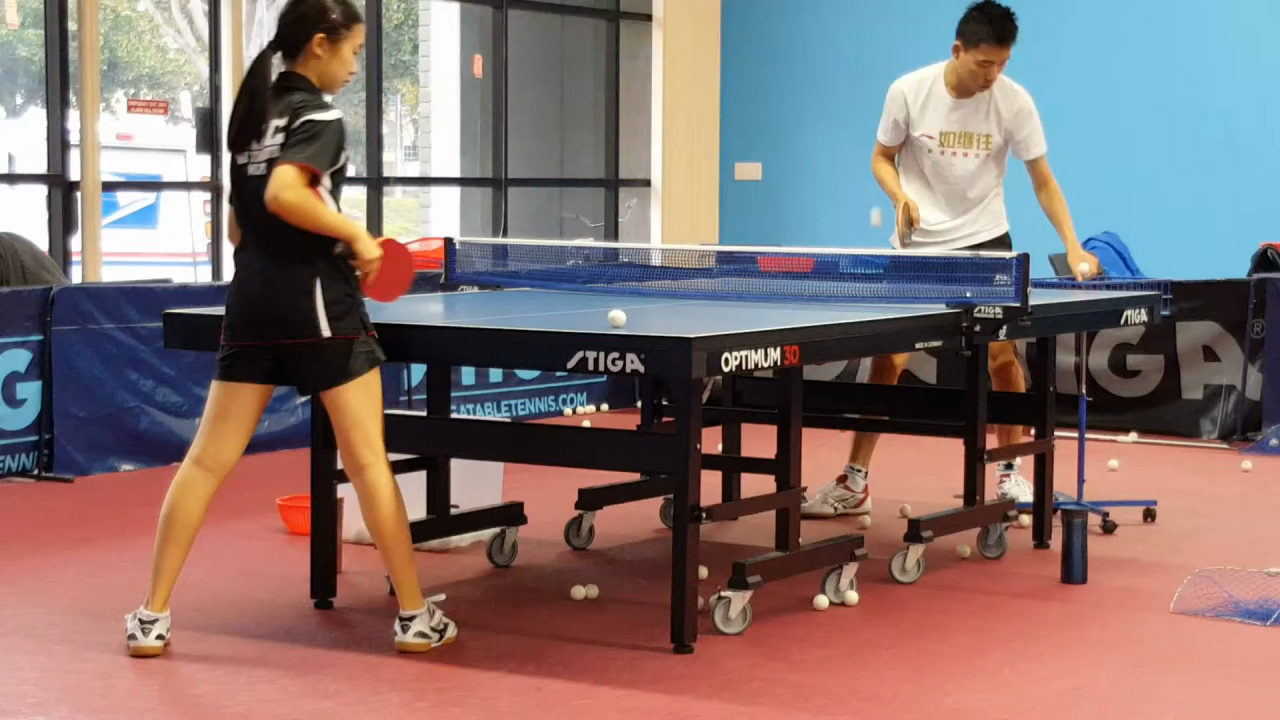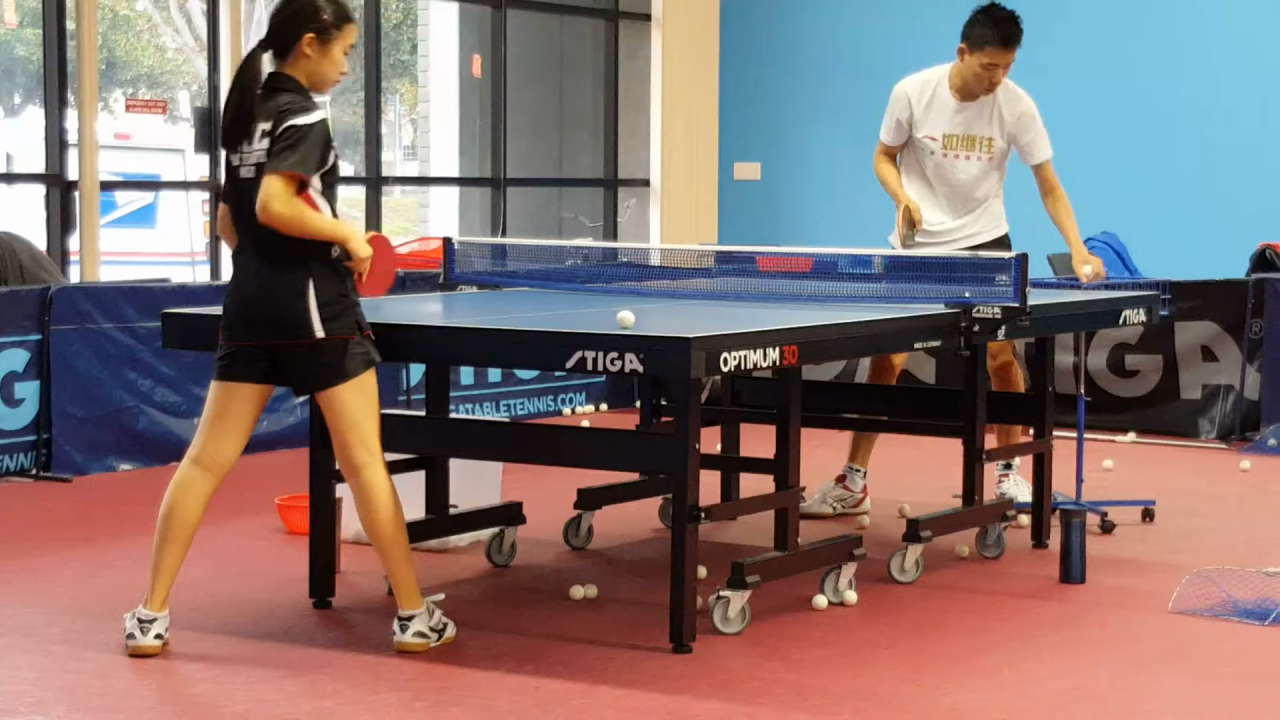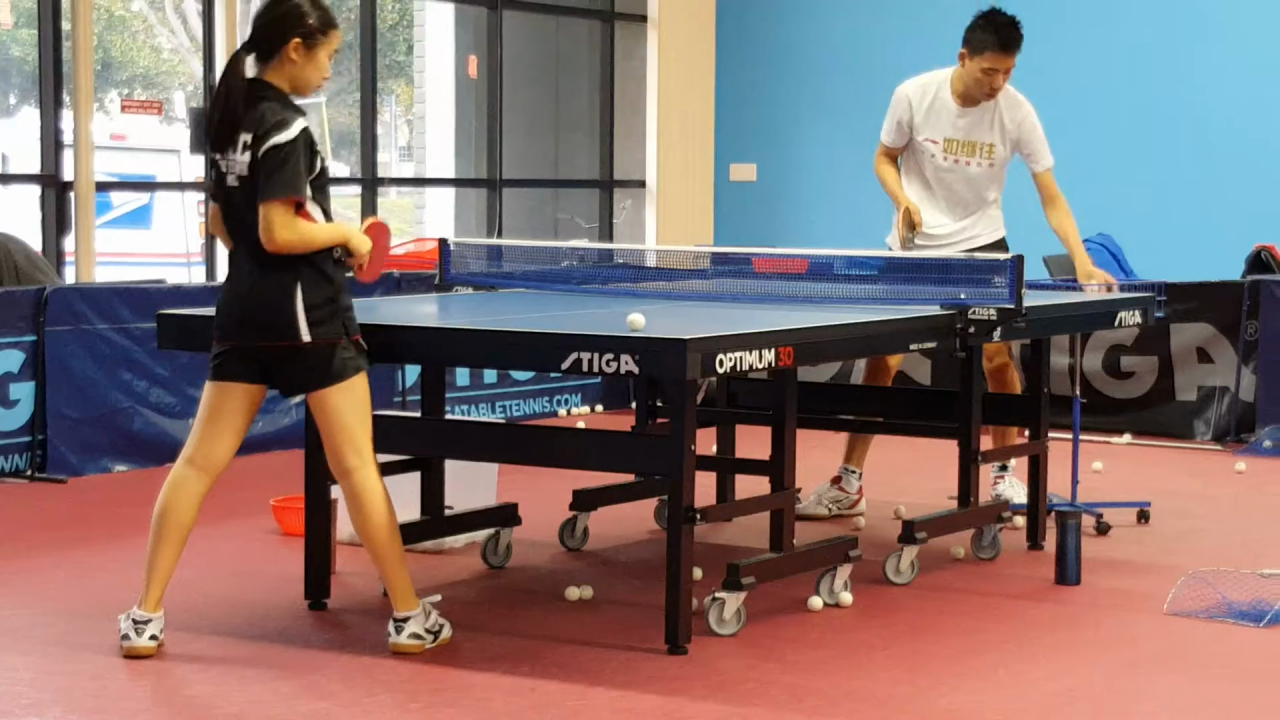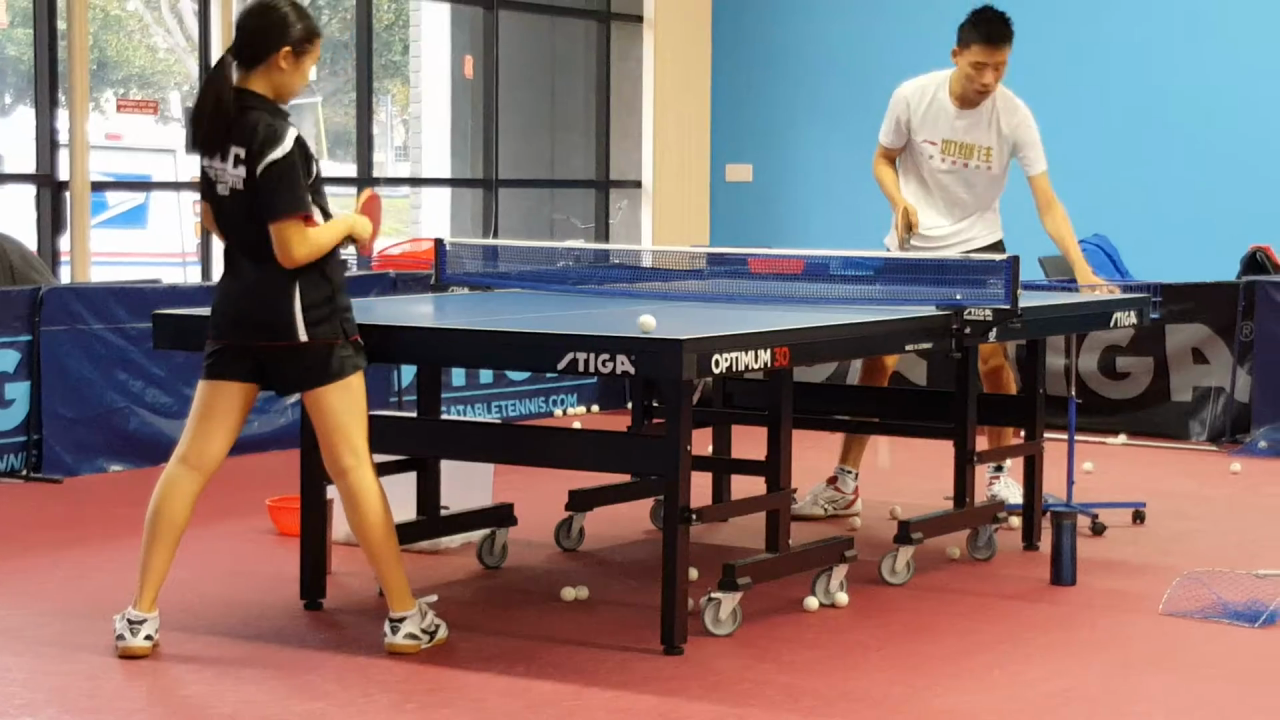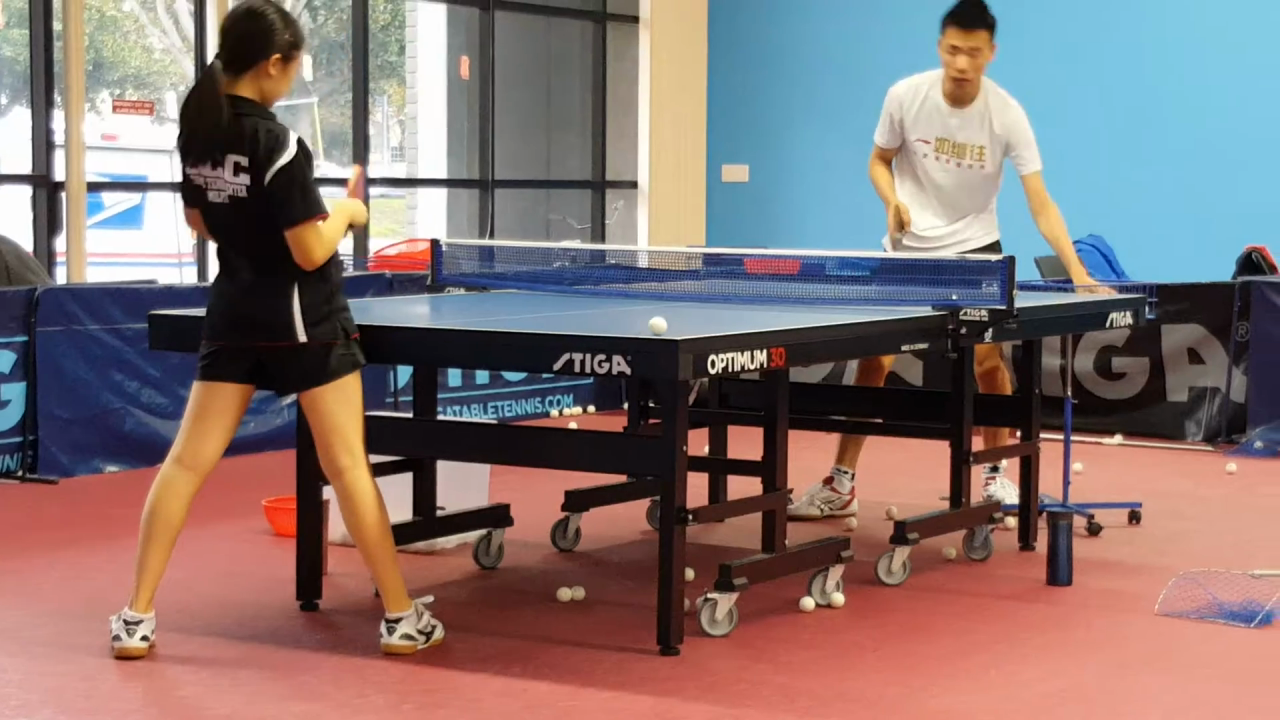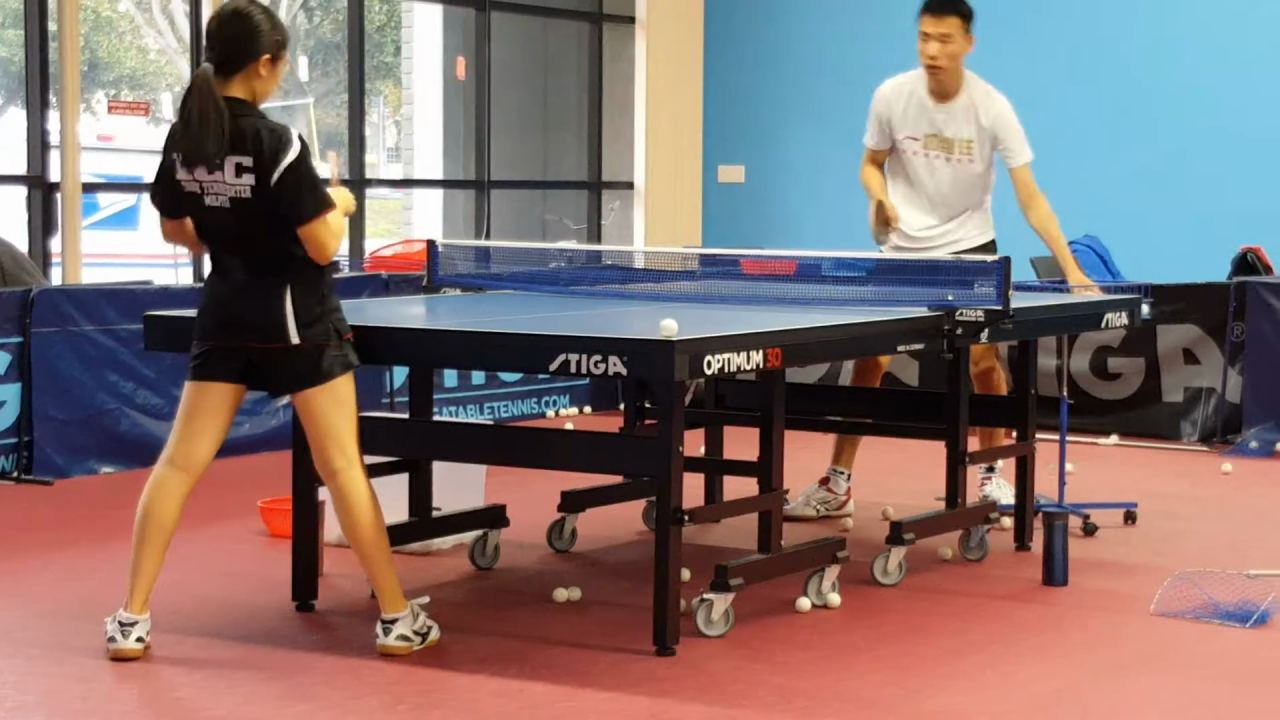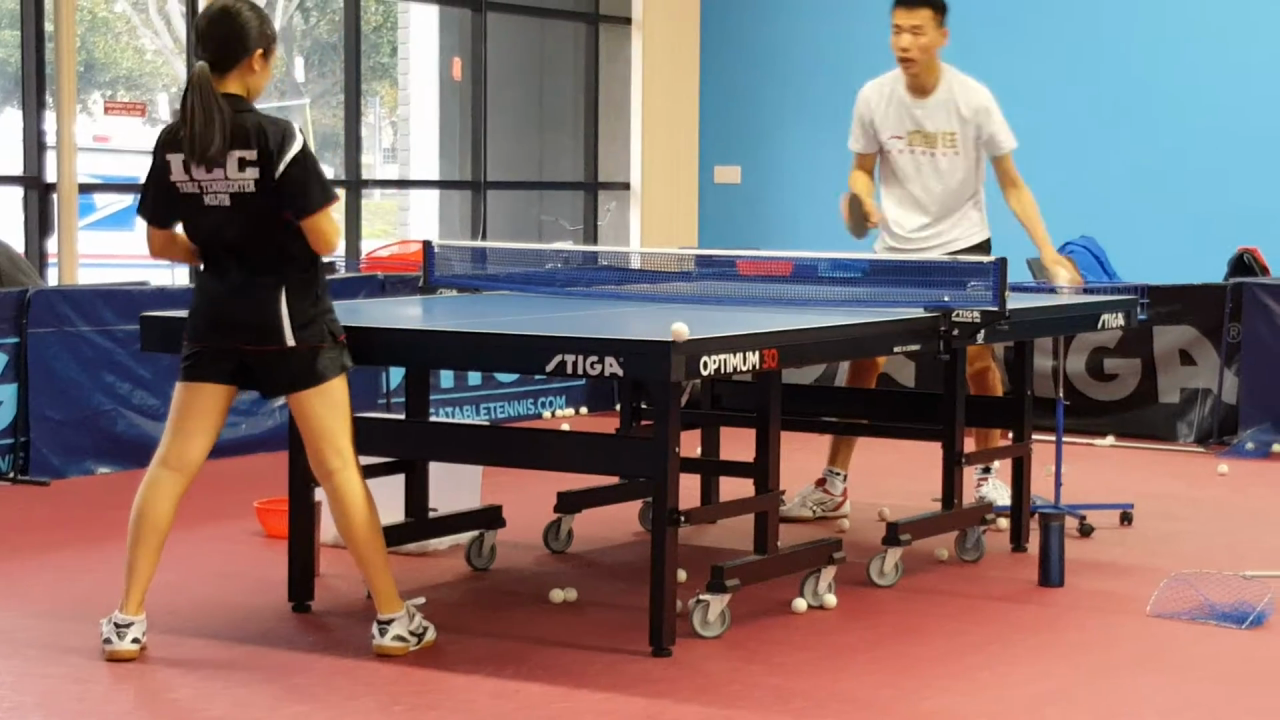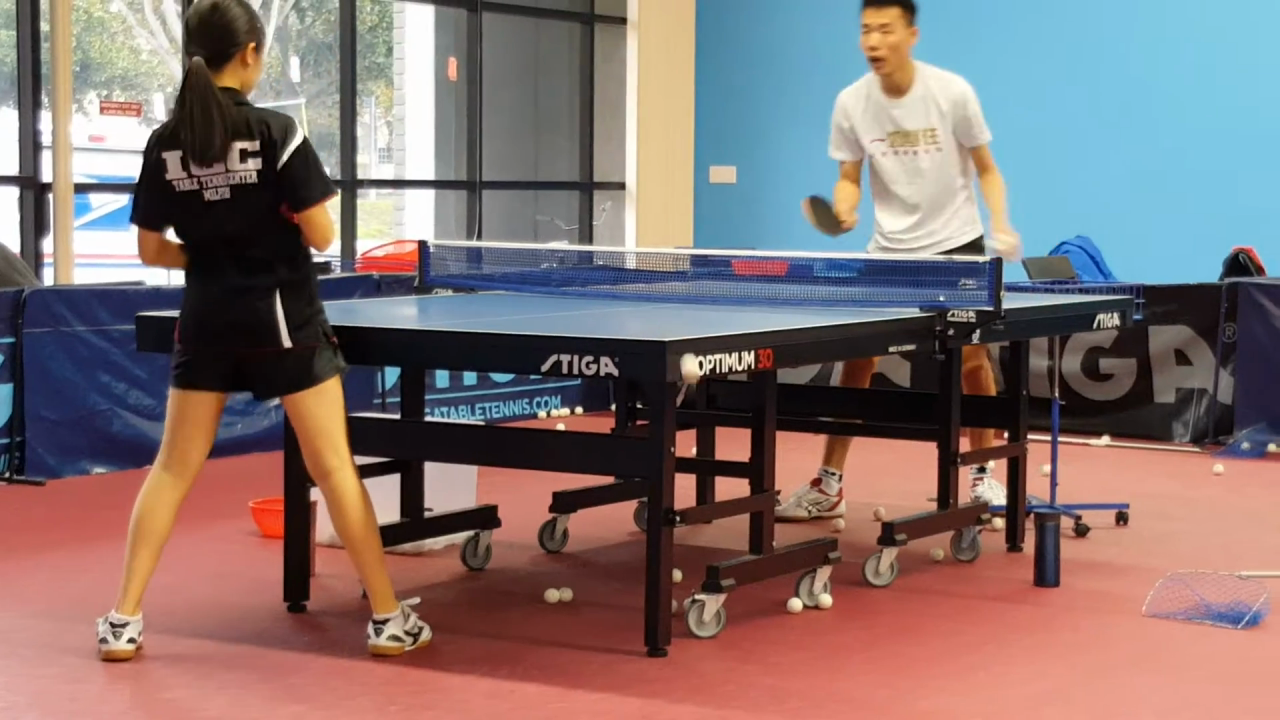
dt=0.1s
person 1, frame 1
left shoulder: (253, 115)
right shoulder: (317, 115)
right elbow: (282, 194)
right wrist: (354, 233)
left hip: (251, 307)
right hip: (319, 308)
left knee: (207, 461)
right knee: (369, 462)
left ankle: (150, 616)
right ankle: (415, 615)
person 1, frame 2
left shoulder: (245, 116)
right shoulder: (304, 115)
right elbow: (272, 205)
right wrist: (347, 235)
left hip: (248, 307)
right hip: (316, 308)
left knee: (206, 461)
right knee: (365, 463)
left ankle: (149, 615)
right ankle: (413, 614)
person 1, frame 3
left shoulder: (230, 118)
right shoulder: (285, 125)
right elbow: (280, 235)
right wrist: (348, 235)
left hip: (242, 312)
right hip: (307, 314)
left knee: (199, 462)
right knee: (355, 465)
left ankle: (144, 616)
right ankle: (409, 616)
person 1, frame 4
left shoulder: (219, 123)
right shoulder: (277, 135)
right elbow: (293, 250)
right wrist: (350, 224)
left hip: (237, 311)
right hip: (305, 313)
left knee: (192, 460)
right knee: (351, 465)
left ankle: (139, 616)
right ankle: (405, 616)
person 1, frame 5
left shoulder: (197, 133)
right shoulder: (276, 143)
right elbow: (312, 253)
right wrist: (346, 215)
left hip: (232, 315)
right hip: (304, 316)
left knee: (187, 462)
right knee: (347, 466)
left ankle: (135, 618)
right ankle: (402, 617)
person 1, frame 6
left shoulder: (184, 139)
right shoulder: (276, 142)
left elbow: (176, 230)
right elbow: (324, 247)
right wrist: (338, 205)
left hip: (223, 315)
right hip: (296, 317)
left knee: (178, 463)
right knee: (341, 467)
left ankle: (130, 620)
right ankle: (397, 618)
person 1, frame 7
left shoulder: (173, 142)
right shoulder: (277, 137)
left elbow: (162, 245)
right elbow: (325, 241)
right wrist: (322, 205)
left hip: (214, 319)
right hip: (290, 318)
left knee: (170, 465)
right knee: (337, 469)
left ankle: (126, 621)
right ankle: (393, 619)
person 1, frame 8
left shoulder: (165, 143)
right shoulder: (276, 132)
left elbow: (152, 251)
right elbow: (319, 235)
left hip: (205, 322)
right hip: (283, 319)
left knee: (172, 470)
right knee: (333, 468)
left ankle: (122, 620)
right ankle: (388, 618)
person 2, frame 1
left shoulder: (1015, 102)
right shoulder: (908, 91)
left elbow: (1043, 183)
right elbow: (882, 157)
left wrist: (1072, 246)
right wrist: (901, 198)
left hip: (985, 239)
right hip: (917, 243)
left knee: (1002, 351)
right knee: (887, 358)
left ankle: (1010, 471)
right ankle: (854, 481)
person 2, frame 2
left shoulder: (1018, 106)
right shoulder: (912, 92)
left elbow: (1049, 188)
right elbow: (884, 157)
left wrist: (1077, 250)
right wrist: (903, 198)
left hip: (984, 241)
right hip: (916, 243)
left knee: (1001, 352)
right knee: (886, 358)
left ankle: (1008, 471)
right ankle: (854, 481)
person 2, frame 3
left shoulder: (1018, 113)
right shoulder: (912, 95)
left elbow: (1051, 198)
right elbow: (884, 158)
left wrist: (1083, 261)
right wrist: (902, 200)
left hip: (981, 244)
right hip: (914, 247)
left knee: (998, 355)
right knee: (881, 359)
left ankle: (1004, 472)
right ankle: (849, 482)
person 2, frame 4
left shoulder: (1015, 116)
right shoulder: (912, 96)
left elbow: (1046, 203)
right elbow: (883, 159)
left wrist: (1081, 269)
right wrist: (900, 202)
left hip: (978, 245)
right hip: (911, 247)
left knee: (993, 357)
right knee: (877, 360)
left ankle: (999, 473)
right ankle: (845, 482)
person 2, frame 5
left shoulder: (1007, 114)
right shoulder: (904, 96)
left elbow: (1040, 205)
right elbow: (880, 163)
left wrist: (1077, 273)
right wrist: (893, 201)
left hip: (974, 247)
right hip: (907, 249)
left knee: (989, 360)
right knee: (873, 361)
left ankle: (995, 474)
right ankle: (841, 483)
person 2, frame 6
left shoulder: (992, 108)
right shoulder: (891, 96)
left elbow: (1030, 198)
left wrist: (1070, 268)
right wrist: (881, 200)
left hip: (969, 246)
right hip: (902, 249)
left knee: (984, 360)
right knee: (869, 362)
left ankle: (991, 475)
right ankle: (837, 483)
person 2, frame 7
left shoulder: (974, 99)
right shoulder: (872, 98)
left elbow: (1012, 185)
right elbow: (862, 170)
left wrist: (1048, 253)
right wrist: (867, 202)
left hip: (964, 246)
right hip: (896, 248)
left knee: (978, 360)
right knee: (862, 362)
left ankle: (986, 475)
right ankle: (832, 483)
person 2, frame 8
left shoulder: (952, 92)
right shoulder: (850, 104)
left elbow: (986, 171)
right elbow: (849, 180)
left wrist: (1001, 228)
right wrist: (842, 207)
left hip: (955, 243)
right hip: (889, 248)
left knee: (972, 357)
right knee: (857, 361)
left ankle: (983, 475)
right ankle: (829, 484)
